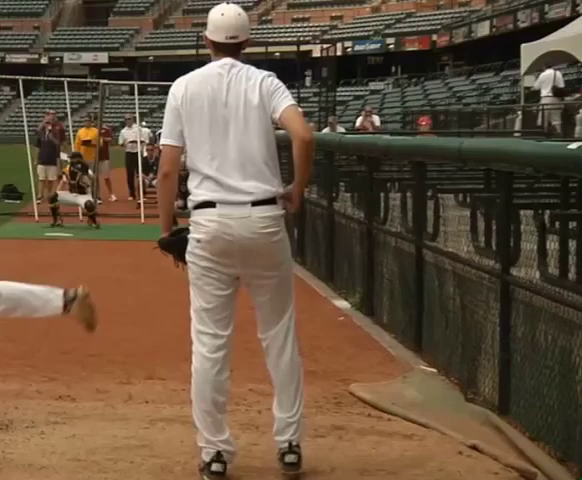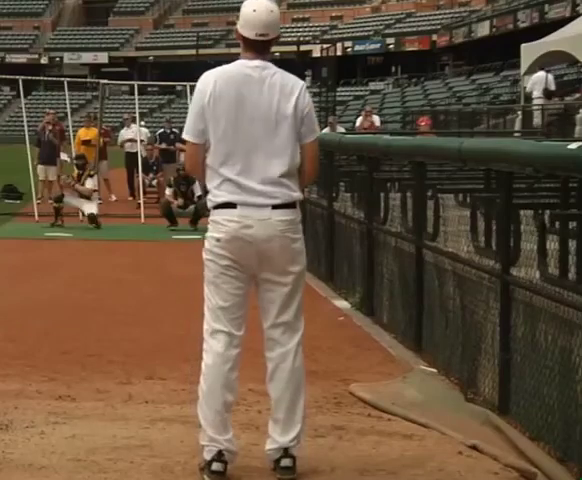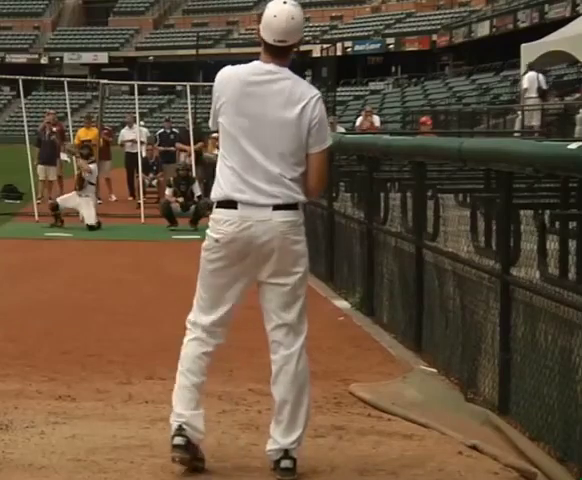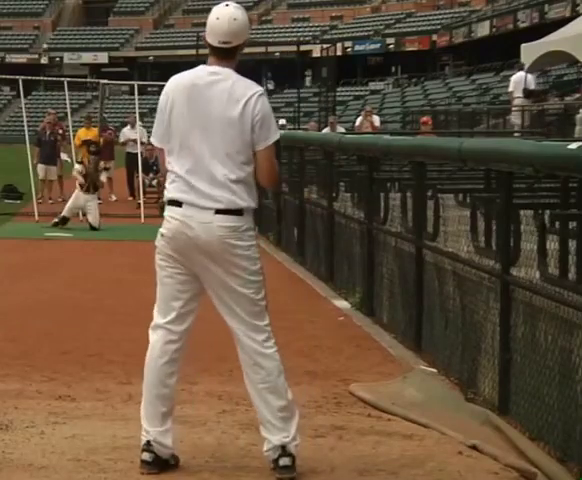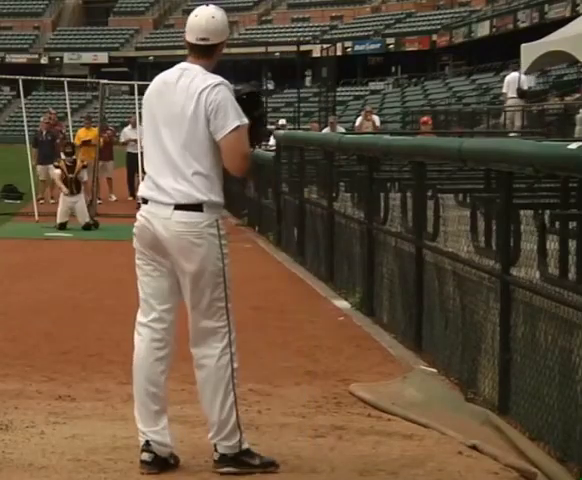
dt=0.5s
person 1, frame 1
left shoulder: (183, 87)
right shoulder: (263, 81)
left elbow: (168, 170)
right elbow: (304, 136)
left wrist: (166, 228)
right wrist: (298, 188)
left hip: (209, 221)
right hip: (264, 218)
left knee: (210, 342)
right knee: (278, 335)
right ankle: (288, 441)
person 1, frame 2
left shoulder: (211, 81)
right shoulder: (295, 88)
left elbow: (193, 163)
right elbow: (310, 171)
left hip: (227, 222)
right hip: (282, 223)
left knee: (221, 340)
right knee: (284, 340)
person 1, frame 3
left shoulder: (226, 79)
right shoulder: (308, 97)
right elbow: (316, 184)
left hip: (230, 219)
right hip: (284, 224)
left knee: (203, 327)
right knee: (288, 340)
left ankle: (185, 426)
person 1, frame 4
left shoulder: (174, 87)
right shoulder: (251, 95)
left elbow: (164, 160)
right elbow: (268, 178)
left hip: (178, 220)
right hip: (228, 226)
left knee: (165, 333)
right knee: (255, 337)
person 1, frame 5
left shoulder: (157, 85)
right shoulder: (214, 89)
right elbow: (238, 164)
right wrist: (244, 129)
left hip: (150, 217)
right hip: (194, 222)
left knee: (151, 331)
right knee: (213, 337)
